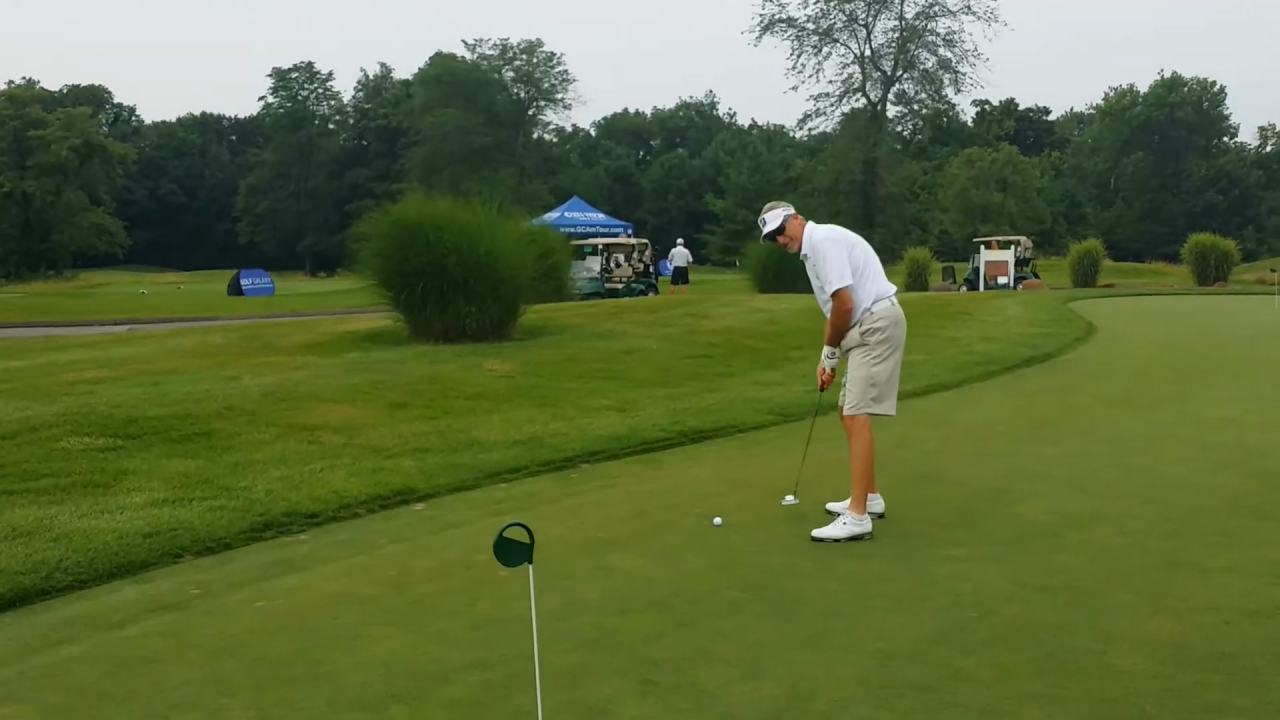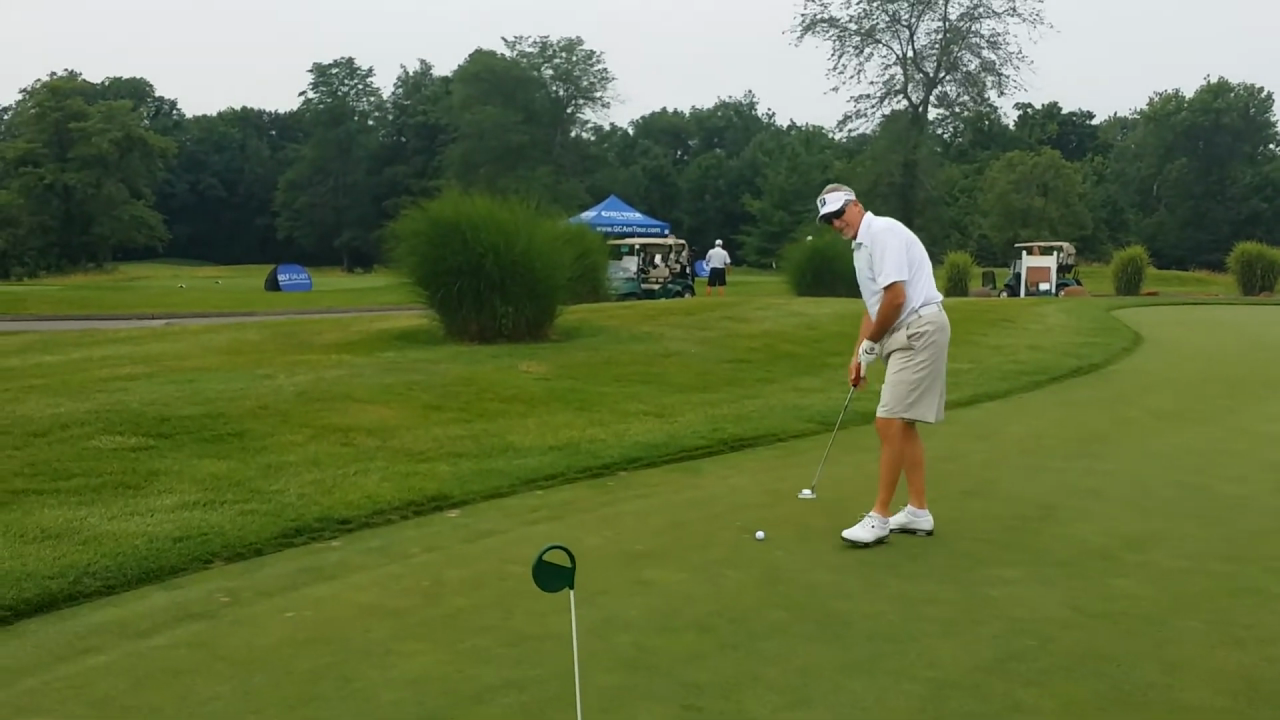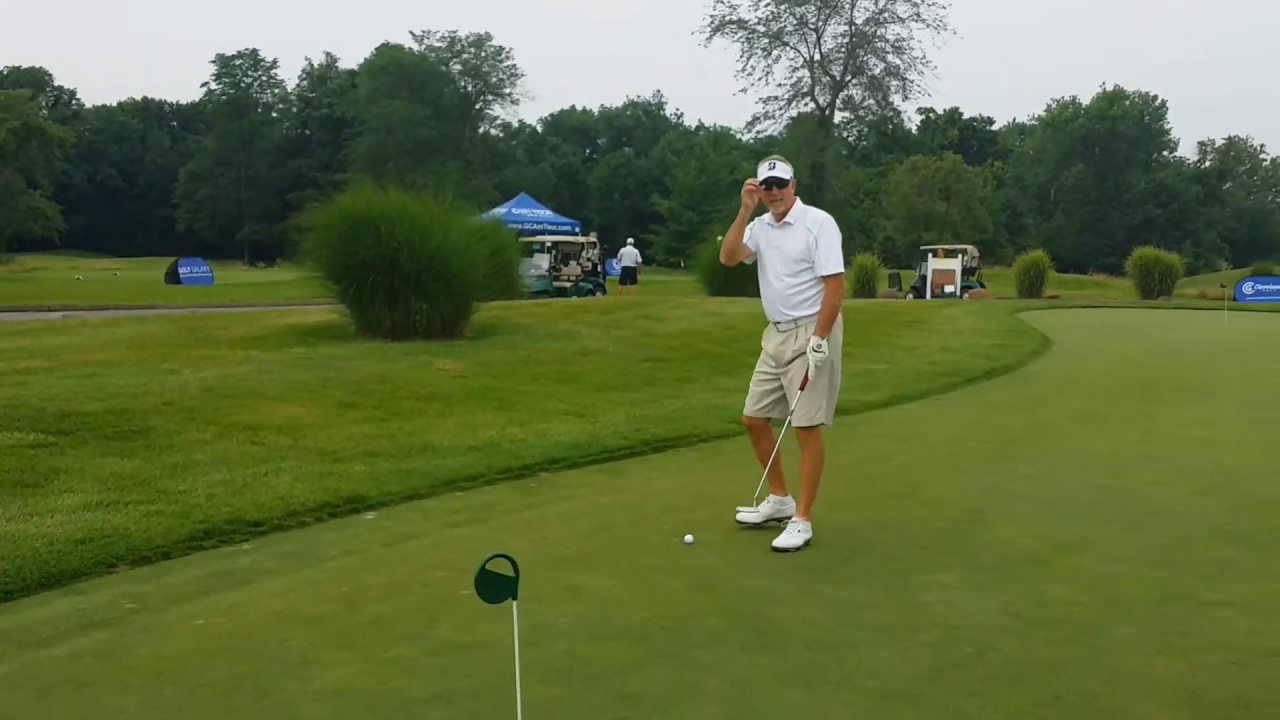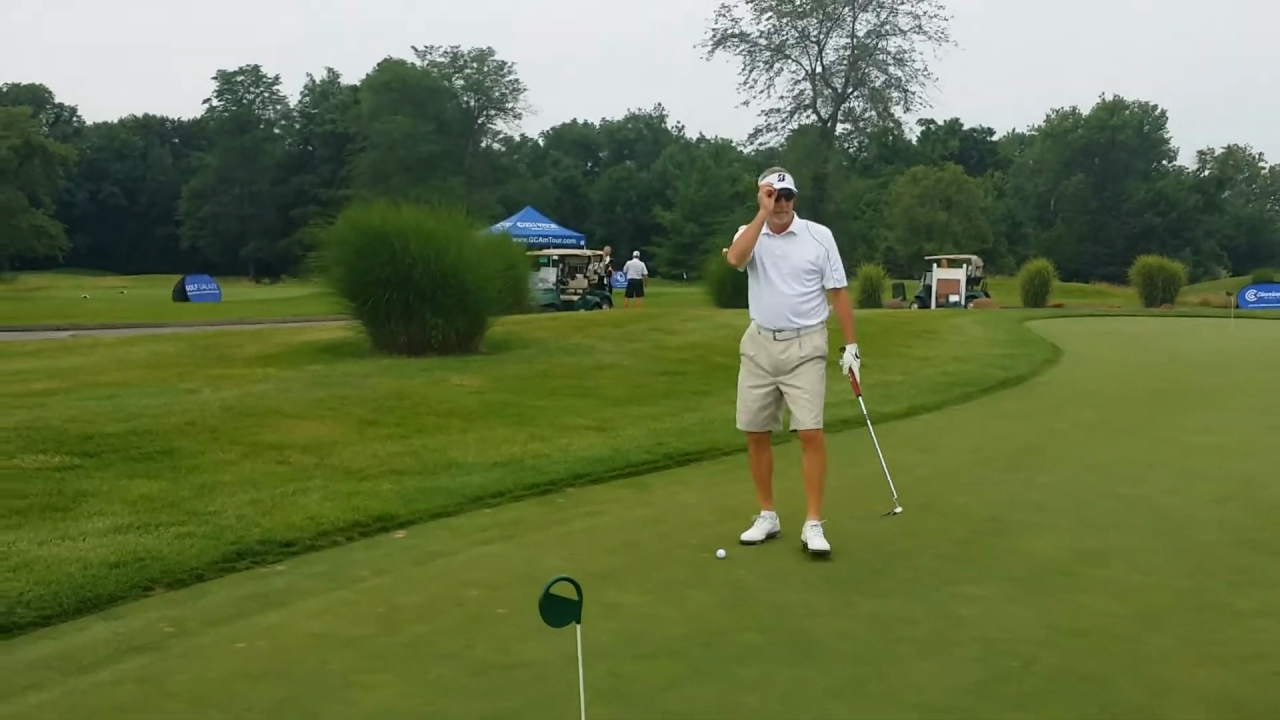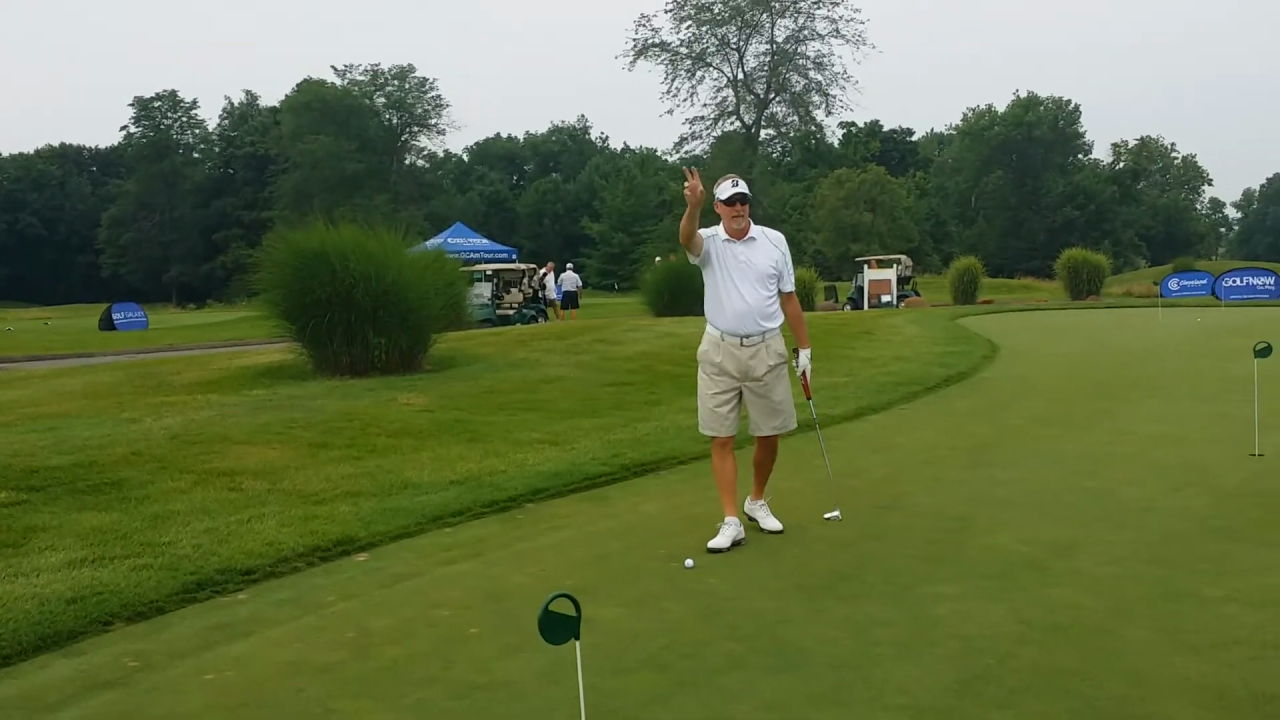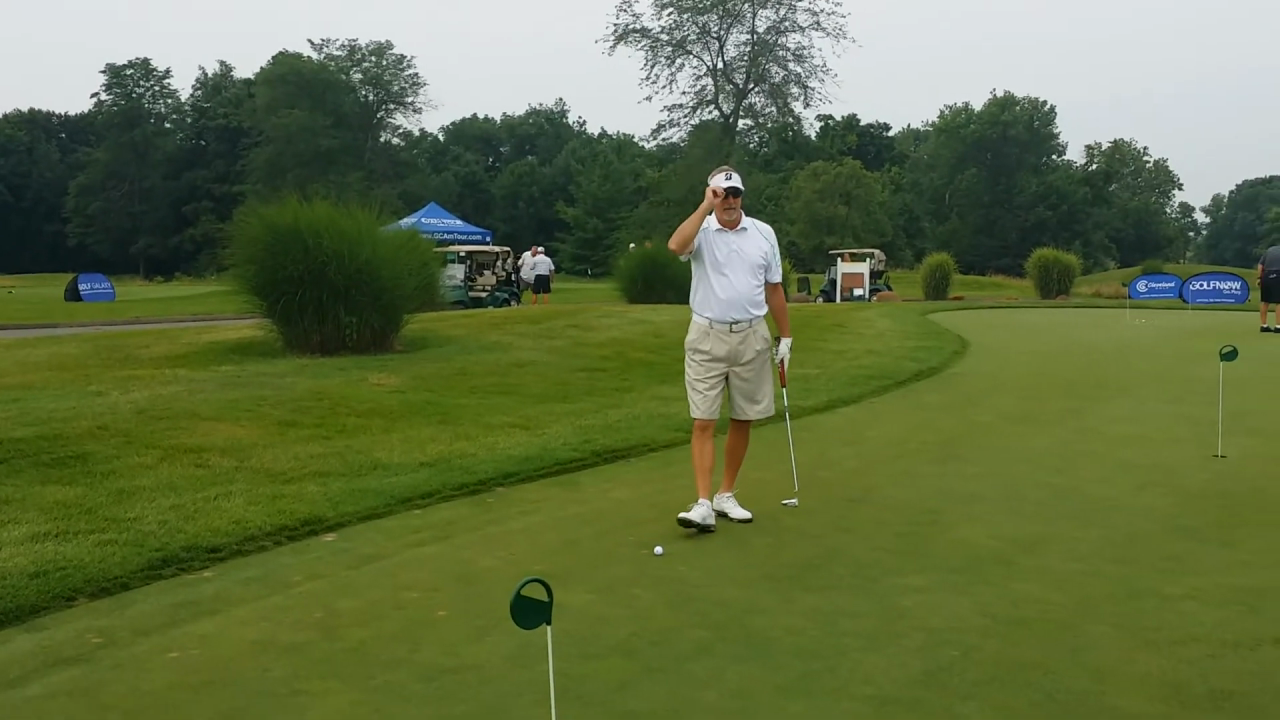
dt=0.5s
person 1, frame 1
left shoulder: (824, 240)
right shoulder: (812, 251)
left elbow: (844, 303)
right elbow: (835, 308)
left wrist: (830, 350)
right wrist: (826, 358)
left hip: (877, 326)
right hip: (868, 328)
left knee: (856, 418)
right knee: (851, 414)
left ankle: (857, 516)
right ankle: (870, 497)
person 1, frame 2
left shoulder: (884, 232)
right shoulder: (860, 246)
left elbow: (896, 297)
right elbow: (875, 304)
left wrist: (869, 343)
right wrist: (860, 352)
left hip: (918, 331)
right hip: (904, 336)
left knee: (889, 423)
right knee: (902, 425)
left ankle: (878, 515)
right ankle: (917, 511)
person 1, frame 3
left shoulder: (818, 222)
right shoulder: (759, 227)
left elbow: (835, 284)
right elbow: (728, 258)
left wrist: (819, 338)
right wrist: (744, 210)
left hip: (813, 334)
right hip: (777, 335)
left knee: (806, 427)
right knee: (754, 418)
left ankle: (801, 520)
right ankle: (779, 498)
person 1, frame 4
left shoulder: (819, 235)
right shoulder: (749, 234)
left elbow: (838, 294)
right elbow: (734, 259)
left wrist: (850, 346)
right wrist: (763, 214)
left hip: (805, 346)
right hip: (759, 345)
left knee: (810, 433)
right knee: (756, 434)
left ankle: (814, 524)
right ankle: (767, 516)
person 1, frame 5
left shoulder: (775, 241)
right shoulder: (707, 241)
left elbow: (789, 300)
right elbow: (686, 238)
left wrist: (804, 349)
right wrist: (694, 205)
left hip: (767, 350)
right hip: (719, 351)
left knee: (769, 436)
right knee: (721, 440)
left ankle: (757, 501)
right ankle: (731, 522)
person 1, frame 6
left shoulder: (764, 233)
right shoulder: (700, 231)
left elbow: (774, 290)
right elbow: (675, 246)
left wrist: (785, 338)
right wrist: (706, 206)
left hip: (752, 338)
right hip: (707, 338)
left knee: (742, 421)
right knee: (703, 423)
left ankle: (726, 495)
right ankle: (703, 505)
